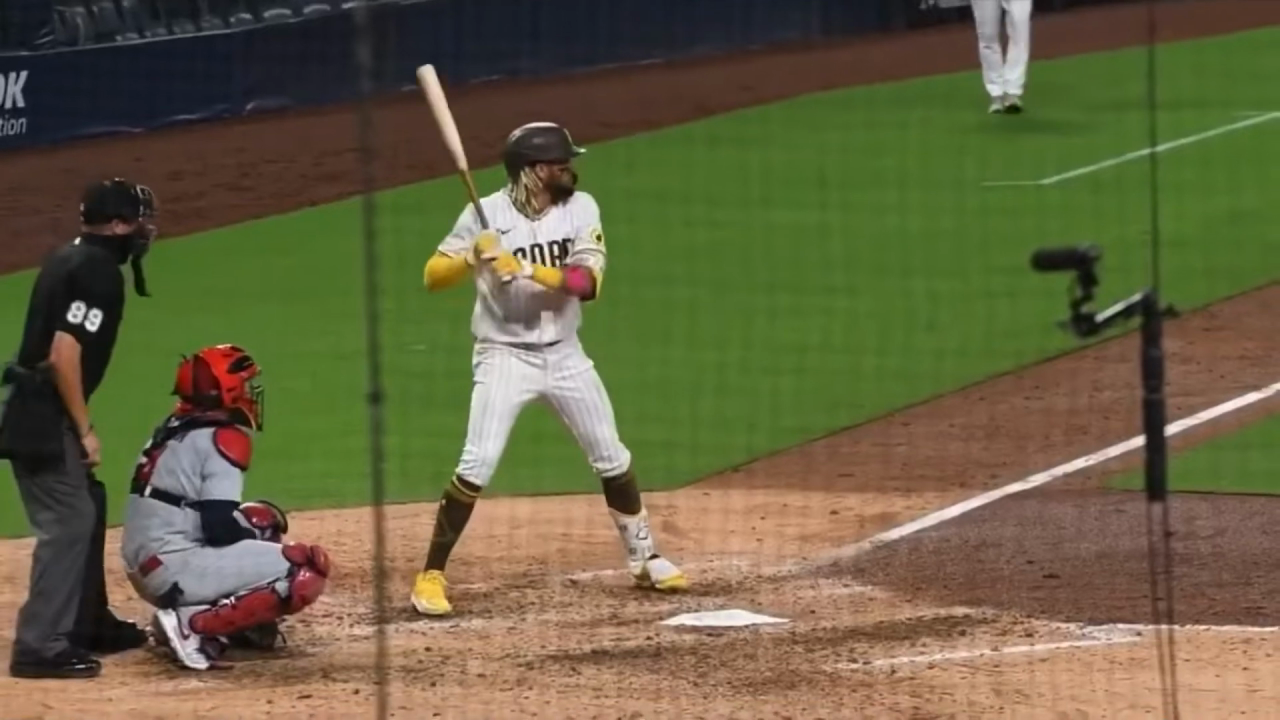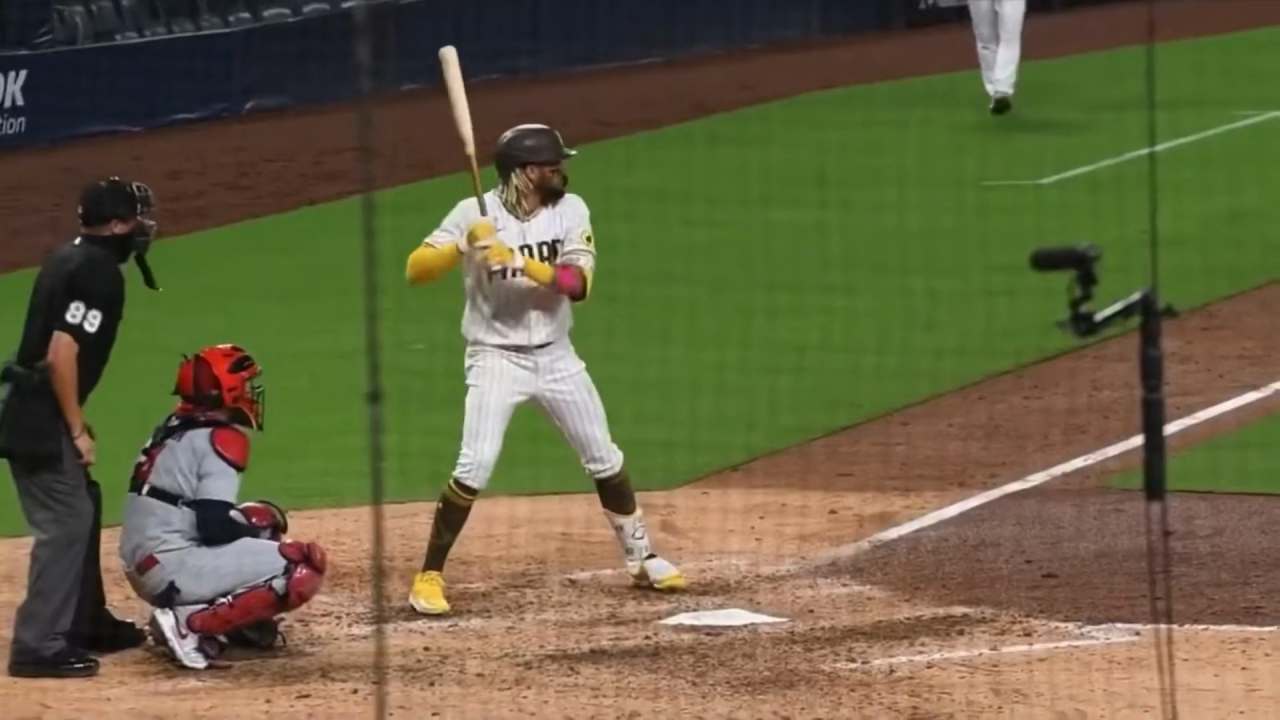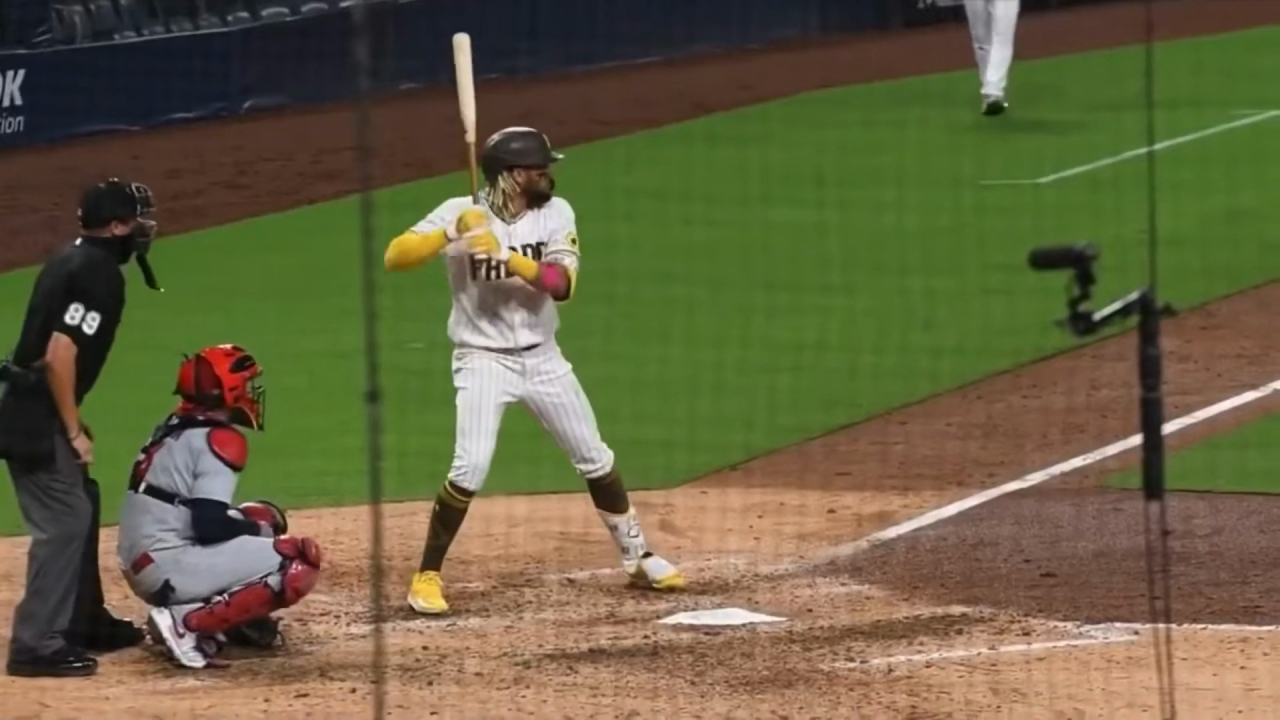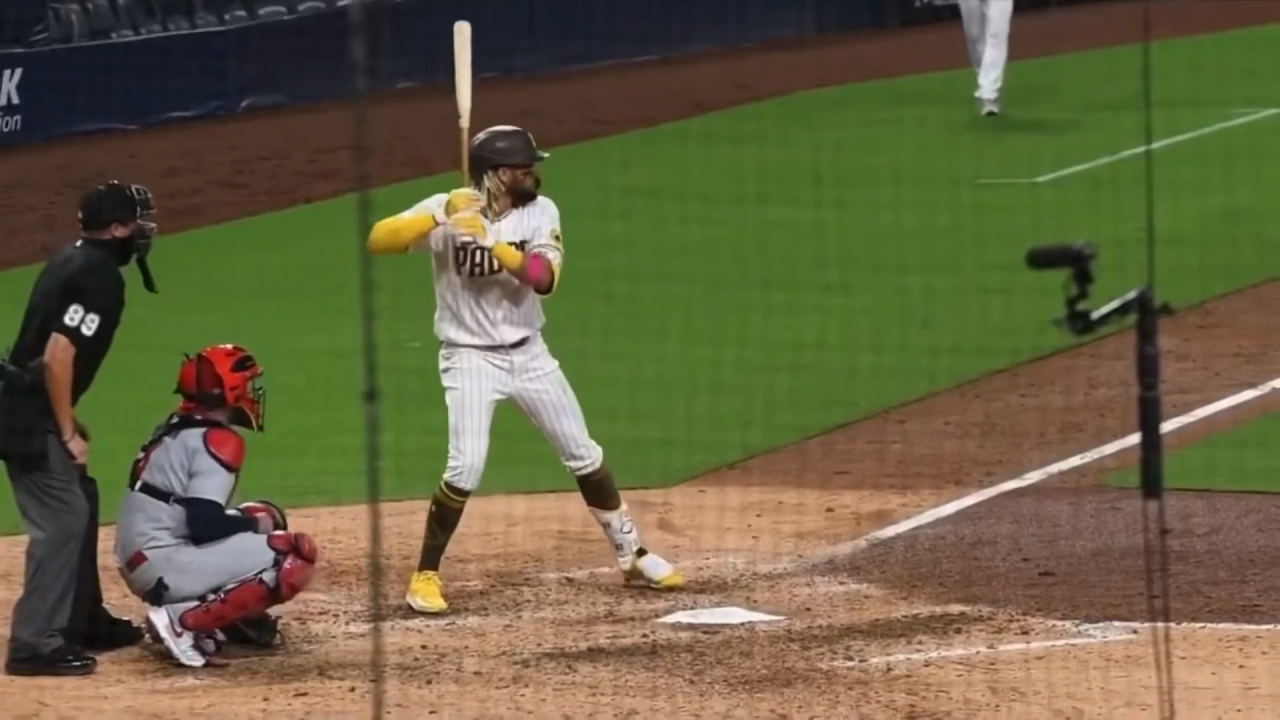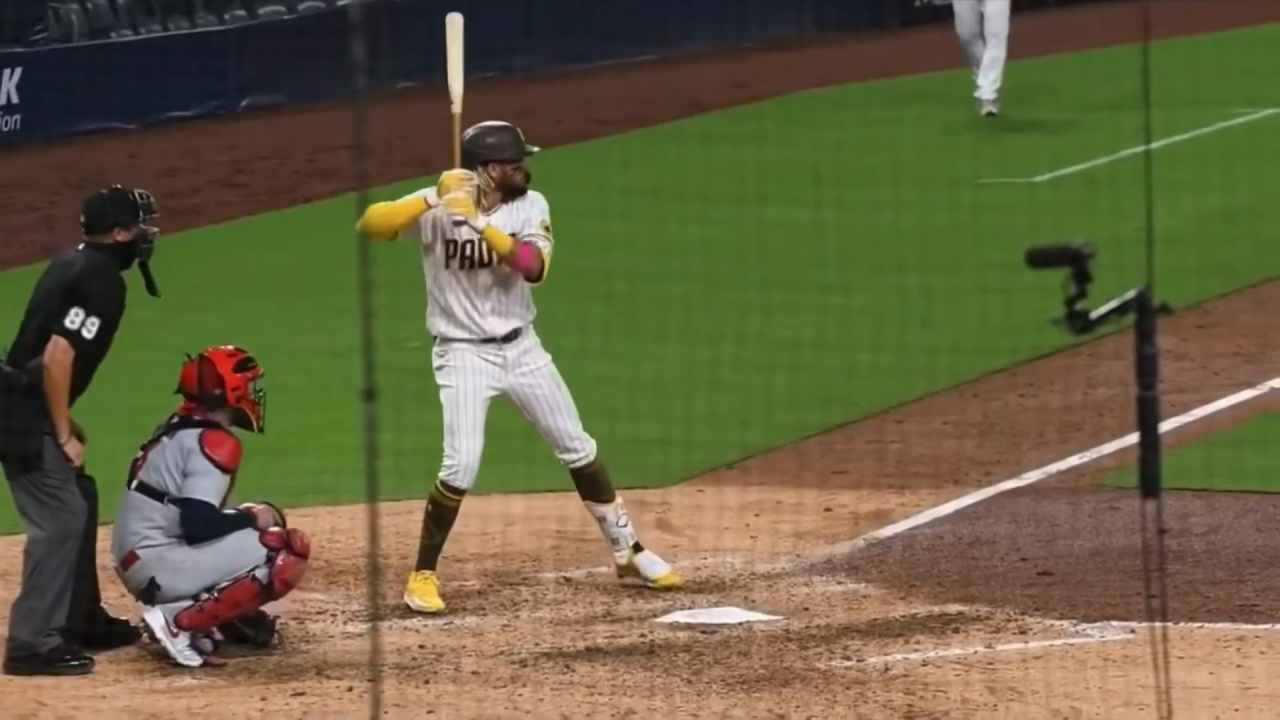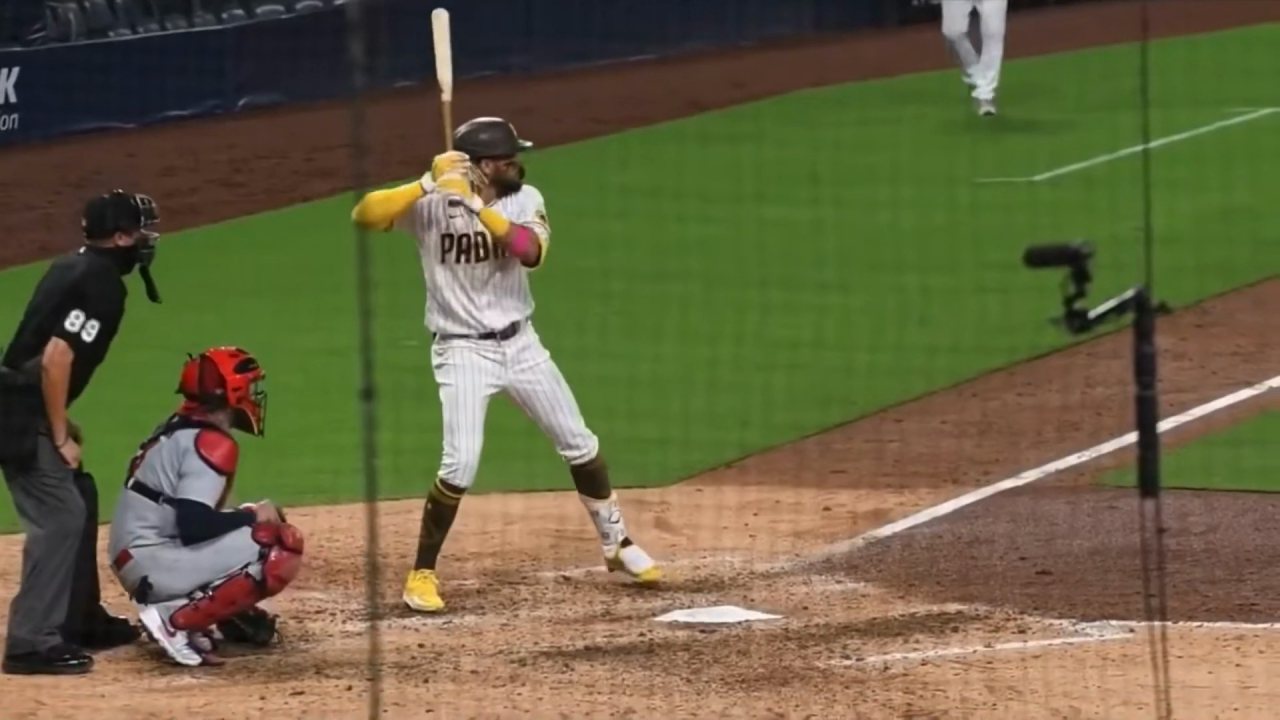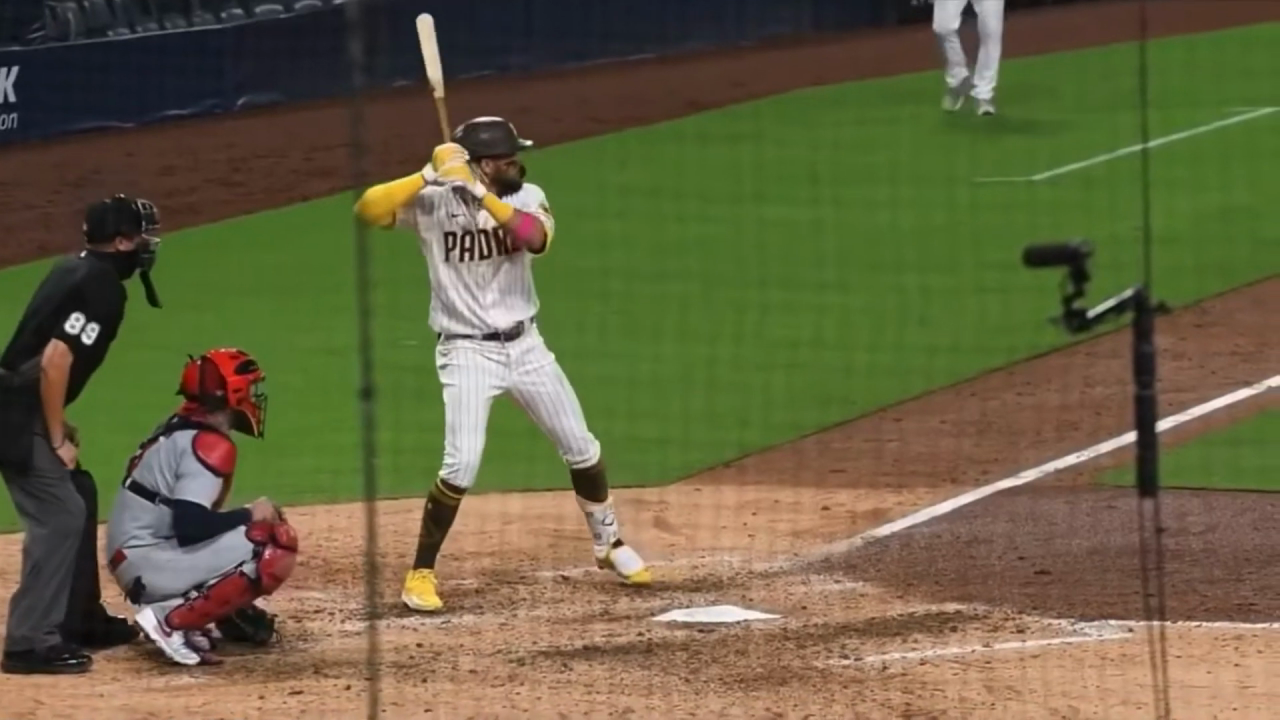
dt=0.1s
person 1, frame 1
left shoulder: (581, 208)
right shoulder: (484, 213)
left elbow: (587, 283)
right elbow: (432, 277)
left wrist: (525, 269)
right wrist: (469, 255)
left hip: (564, 354)
right hip: (504, 356)
left knee: (611, 457)
right knee: (478, 463)
left ankle: (644, 559)
right ankle: (431, 574)
person 1, frame 2
left shoulder: (571, 210)
right shoulder: (473, 212)
left elbow: (578, 284)
right elbow: (415, 271)
left wrist: (518, 261)
right wrist: (461, 245)
left hip: (555, 356)
right hip: (495, 358)
left knee: (604, 457)
right knee: (475, 466)
left ankle: (641, 559)
right ankle: (429, 575)
person 1, frame 3
left shoulder: (557, 213)
right shoulder: (460, 214)
left elbow: (562, 285)
right elbow: (394, 257)
left wrist: (502, 251)
right wrist: (449, 231)
left hip: (542, 356)
right hip: (482, 360)
left knee: (594, 457)
right knee: (471, 468)
left ankle: (637, 557)
right ankle: (428, 574)
person 1, frame 4
left shoulder: (541, 211)
right shoulder: (445, 208)
left elbow: (545, 279)
right elbow: (377, 241)
left wrist: (489, 240)
right wrist: (439, 216)
left hip: (529, 353)
right hip: (470, 358)
left knee: (583, 454)
right knee: (465, 467)
left ankle: (632, 554)
right ankle: (425, 573)
person 1, frame 5
left shoulder: (530, 205)
right shoulder: (435, 209)
left elbow: (534, 266)
right elbow: (370, 224)
left wrist: (479, 220)
right wrist: (433, 195)
left hip: (522, 348)
right hip: (464, 354)
left knee: (578, 448)
right knee: (461, 465)
left ankle: (627, 550)
right ankle: (423, 573)
person 1, frame 6
left shoulder: (525, 199)
right shoulder: (430, 202)
left elbow: (531, 253)
right elbow: (365, 214)
left wrist: (475, 204)
right wrist: (430, 182)
left hip: (520, 344)
right hip: (462, 350)
left knee: (579, 442)
right knee: (460, 463)
left ankle: (616, 543)
right ankle: (421, 573)
person 1, frame 7
left shoulder: (526, 197)
right shoulder: (433, 203)
left elbow: (537, 237)
right elbow: (367, 208)
left wrist: (477, 191)
right wrist: (431, 173)
left hip: (525, 345)
right hip: (467, 352)
left knee: (580, 446)
right knee: (462, 464)
left ankle: (610, 546)
right ankle: (421, 572)
person 2, frame 1
left shoulder: (71, 258)
right shoulder: (97, 270)
right elbow: (63, 354)
left wrist: (76, 425)
right wrist: (84, 429)
right hip: (44, 413)
left knee: (87, 510)
right knee: (67, 522)
left ankle: (89, 623)
person 2, frame 2
left shoulder: (71, 258)
right shoulder: (97, 270)
right elbow: (61, 354)
left wrist: (72, 424)
right wrist: (78, 429)
right hip: (42, 412)
left knee: (81, 510)
right knee: (66, 521)
left ankle: (87, 622)
person 2, frame 3
left shoulder: (73, 259)
right shoulder: (98, 273)
right elbow: (59, 355)
left wrist: (69, 423)
right wrist: (74, 431)
left knee: (82, 507)
right knee: (62, 521)
left ankle: (85, 622)
person 2, frame 4
left shoulder: (74, 260)
right shoulder: (98, 275)
right elbow: (57, 356)
left wrist: (65, 423)
right wrist: (69, 432)
left knee: (80, 506)
right knee: (61, 520)
left ankle: (84, 620)
person 2, frame 5
left shoulder: (75, 263)
right shoulder: (100, 279)
right elbow: (56, 357)
left wrist: (61, 423)
right wrist: (64, 434)
left knee: (78, 504)
right knee: (59, 519)
left ankle: (82, 620)
person 2, frame 6
left shoulder: (76, 266)
right shoulder: (99, 282)
right elbow: (56, 359)
left wrist: (59, 424)
right wrist: (61, 436)
left knee: (78, 503)
right knee: (58, 518)
left ankle: (81, 618)
person 2, frame 7
left shoulder: (77, 269)
right shoulder: (100, 286)
right elbow: (54, 361)
left wrist: (56, 427)
right wrist: (57, 438)
left knee: (78, 501)
right knee: (59, 518)
left ankle: (81, 619)
person 3, frame 1
left shoulder: (173, 428)
right shoulder: (224, 437)
right elbow: (218, 526)
left wrist: (252, 536)
right wrist: (256, 539)
left hip: (145, 568)
right hip: (174, 570)
left knee: (265, 519)
right knee: (309, 568)
right ankle: (191, 624)
person 3, frame 2
left shoulder: (174, 427)
right shoulder: (222, 438)
right elbow: (214, 526)
left wrist: (252, 533)
right wrist: (257, 534)
left hip: (144, 567)
right hip: (170, 569)
left knee: (265, 518)
right knee: (306, 565)
right ankle: (189, 623)
person 3, frame 3
left shoulder: (175, 427)
right shoulder: (222, 439)
right elbow: (209, 525)
left wrist: (255, 527)
right wrist: (256, 530)
left hip: (144, 564)
right hip: (166, 566)
left knee: (265, 518)
right knee: (302, 560)
right ankle: (187, 622)
person 3, frame 4
left shoulder: (176, 426)
right shoulder: (218, 439)
right elbow: (204, 524)
left wrist: (254, 524)
right wrist: (255, 525)
left hip: (141, 562)
right hip: (162, 565)
left knee: (263, 519)
right knee: (296, 555)
right ankle: (183, 621)
person 3, frame 5
left shoulder: (179, 426)
right shoulder: (216, 440)
right elbow: (198, 524)
left wrist: (251, 519)
right wrist: (253, 520)
left hip: (141, 560)
right hip: (158, 564)
left knee: (265, 521)
right knee: (290, 551)
right ankle: (180, 620)
person 3, frame 6
left shoulder: (180, 427)
right shoulder: (213, 442)
right elbow: (194, 524)
left wrist: (251, 517)
right wrist: (252, 517)
left hip: (137, 557)
right hip: (152, 562)
left knee: (262, 521)
right knee: (283, 547)
right ankle: (175, 620)
person 3, frame 7
left shoulder: (179, 428)
right shoulder: (210, 443)
right elbow: (190, 526)
left wrist: (251, 517)
right wrist: (249, 514)
left hip: (137, 560)
right hip: (147, 563)
left knee: (263, 522)
right knee: (277, 547)
left ankle: (203, 613)
right ankle: (171, 619)
